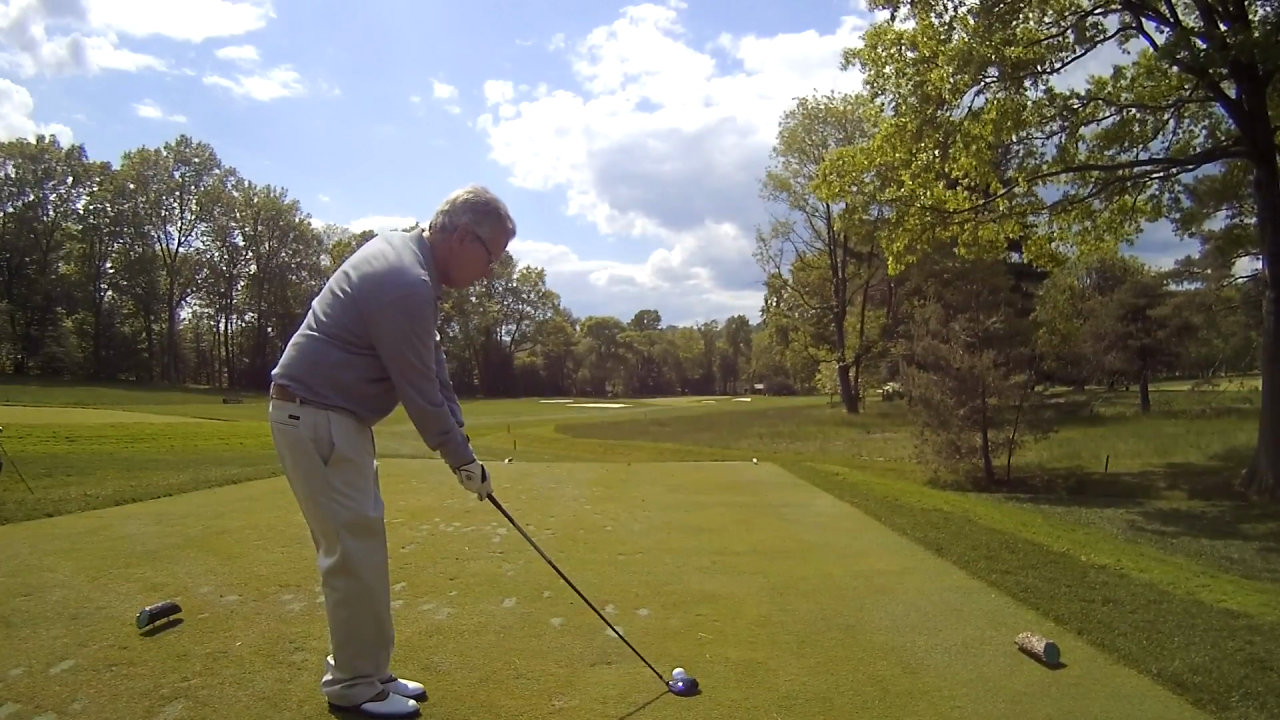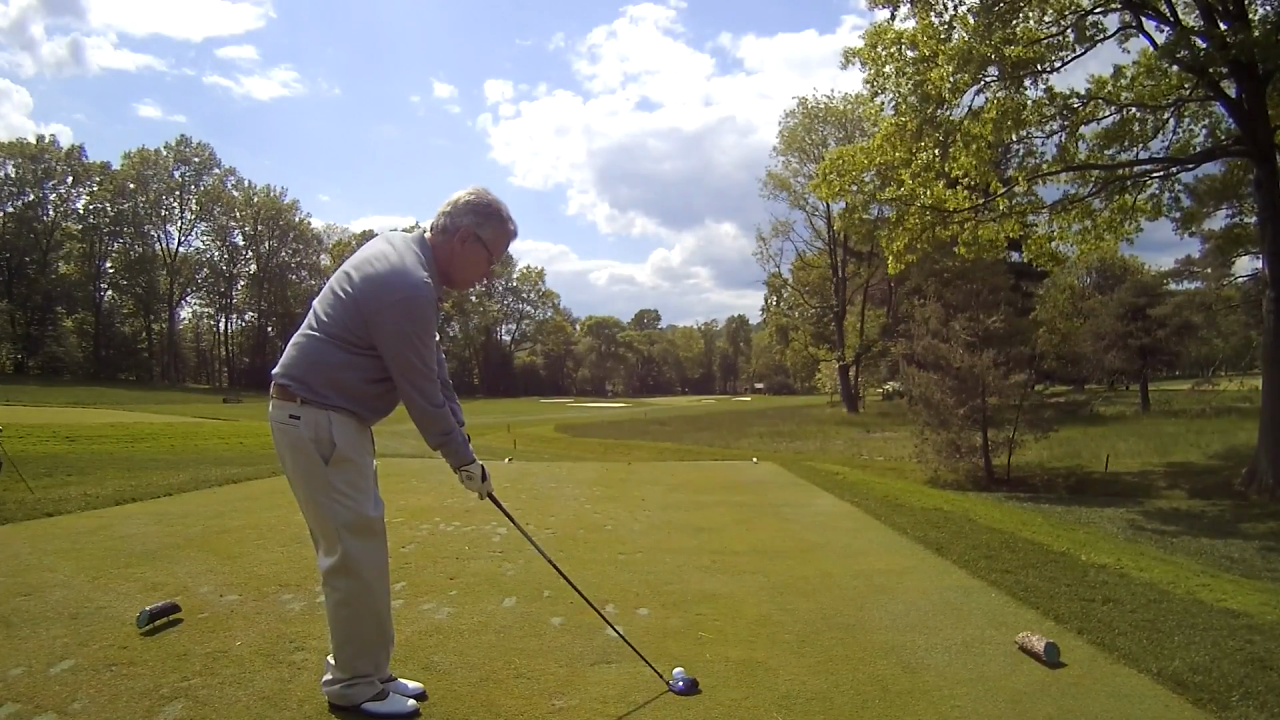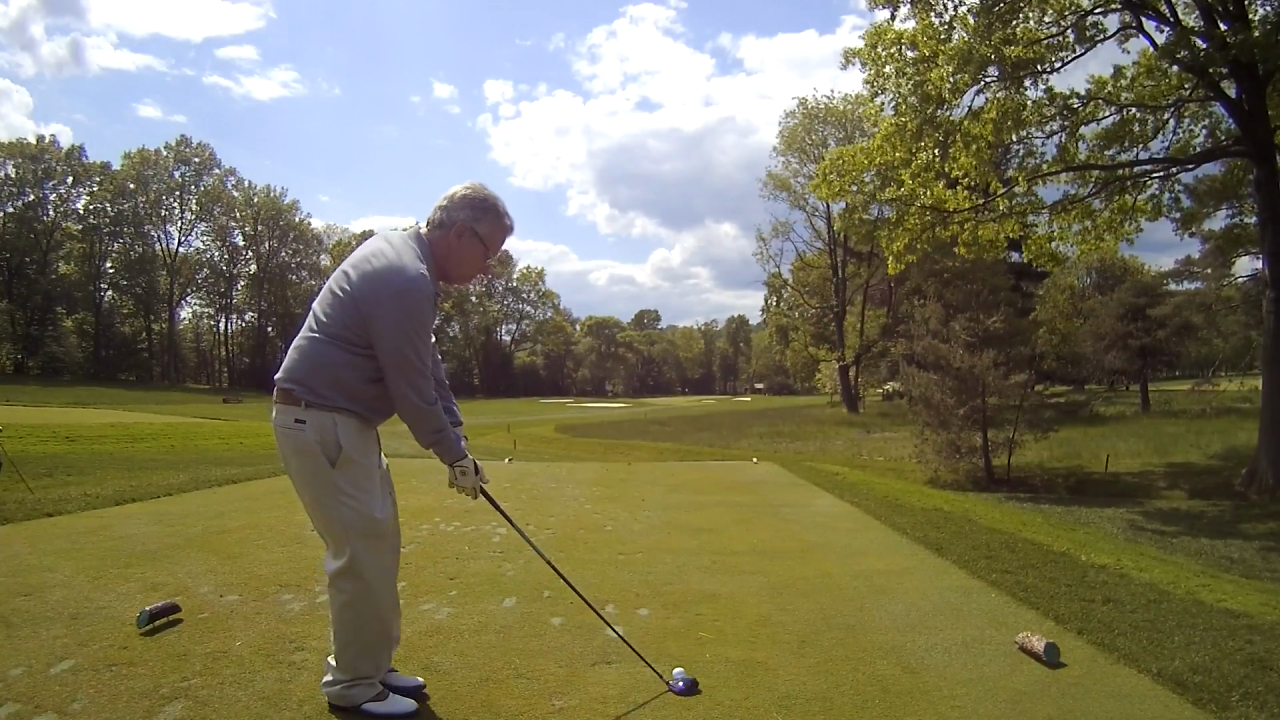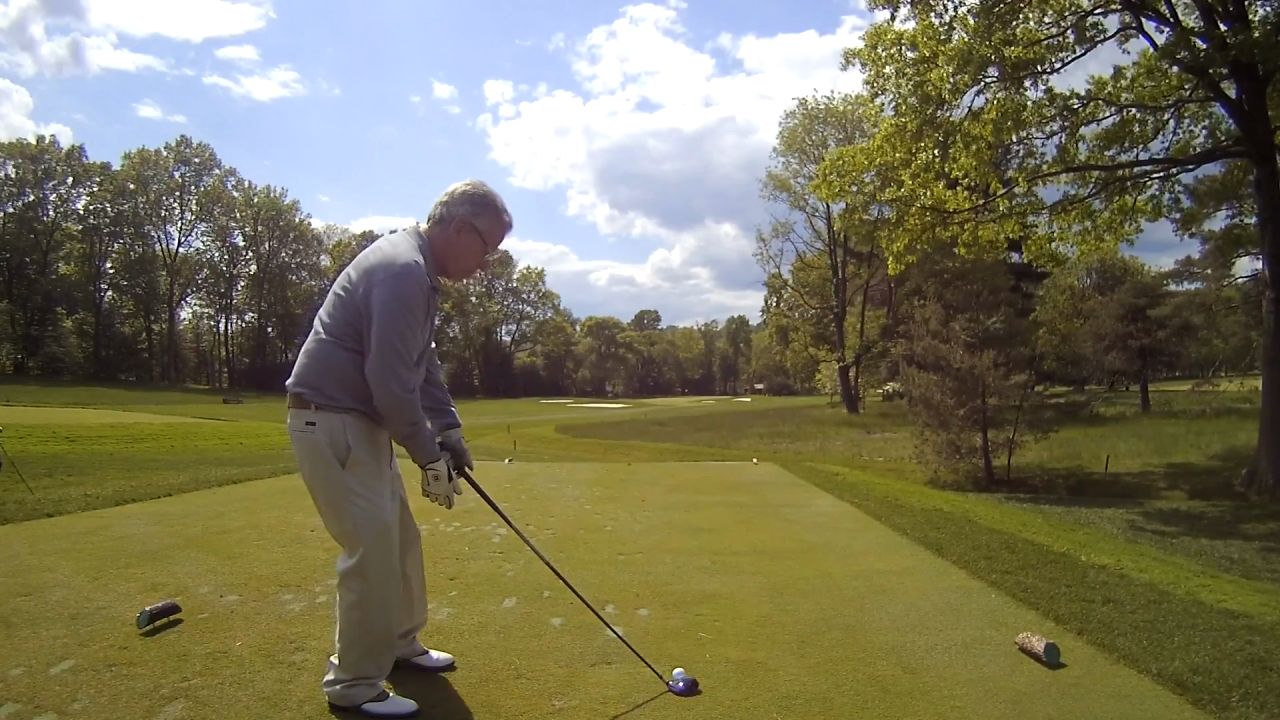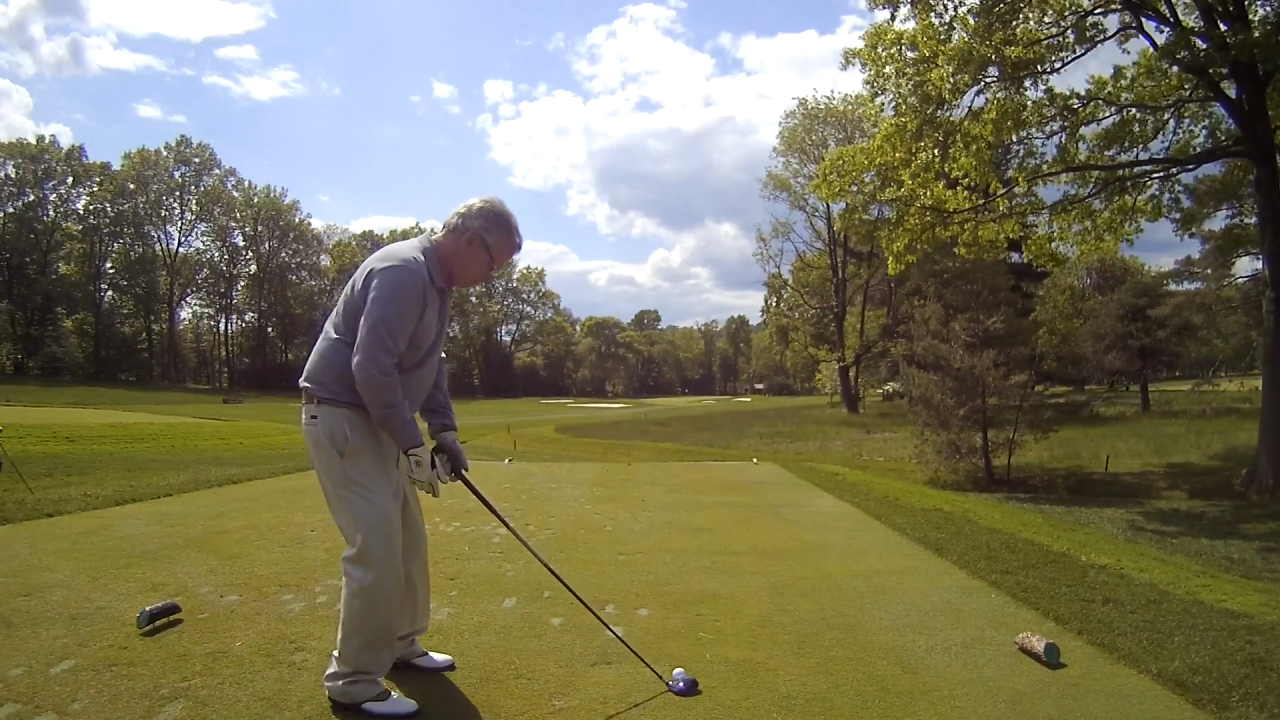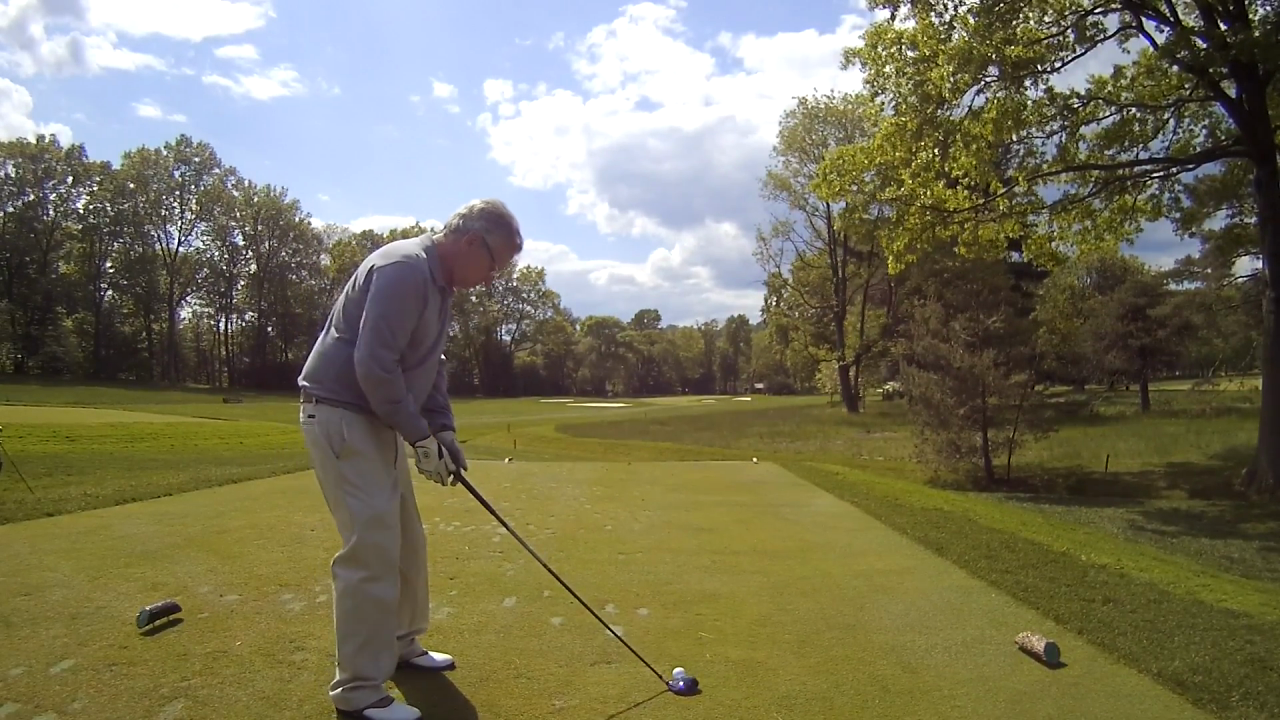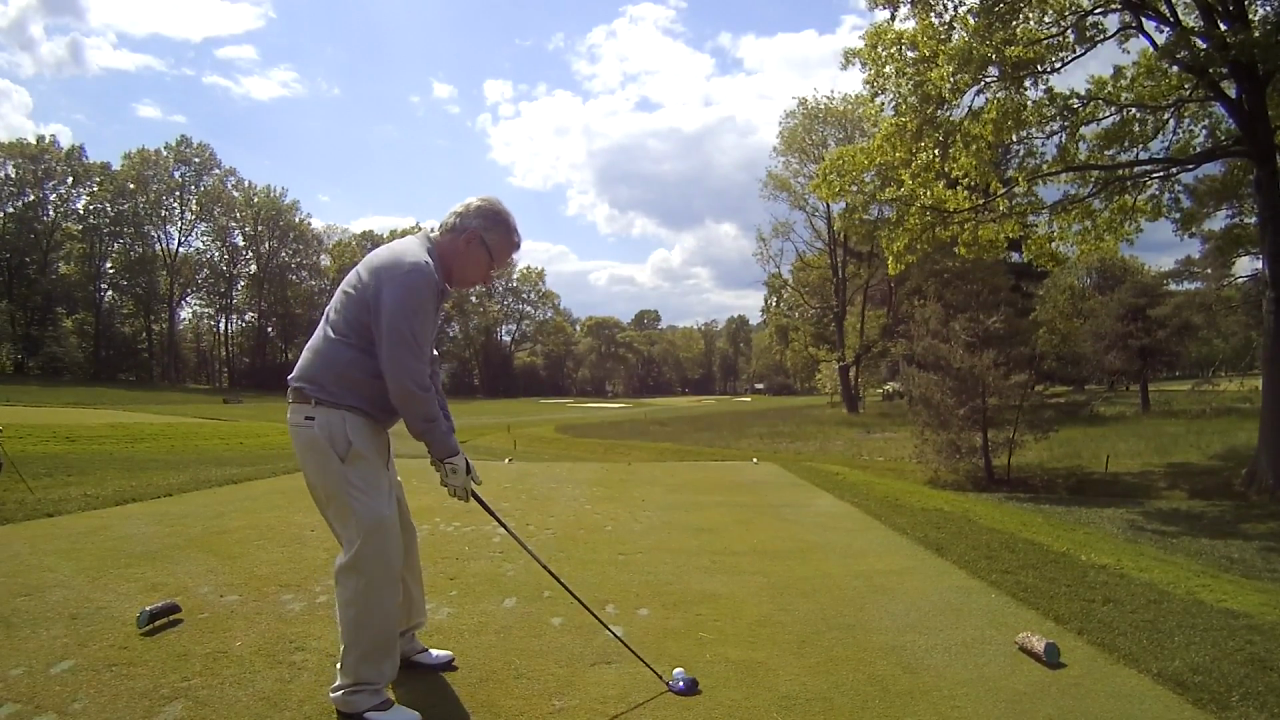
dt=0.3s
person 1, frame 1
left shoulder: (405, 251)
right shoulder: (406, 285)
left elbow: (432, 367)
right elbow: (419, 391)
left wrist: (461, 441)
right wrist: (461, 459)
left hip: (332, 414)
right hip: (316, 417)
left knee: (361, 545)
right knee: (354, 549)
left ankle: (365, 669)
person 1, frame 2
left shoulder: (405, 250)
right shoulder: (408, 287)
left elbow: (431, 365)
right elbow: (421, 392)
left wrist: (461, 436)
right wrist: (463, 459)
left hip: (330, 414)
right hip: (315, 416)
left knee: (360, 544)
right knee: (354, 549)
left ankle: (365, 669)
person 1, frame 3
left shoulder: (402, 251)
right shoulder: (405, 280)
left elbow: (425, 362)
right elbow: (413, 391)
left wrist: (455, 432)
right wrist: (455, 456)
left hip: (342, 419)
right hip: (320, 419)
left knee: (379, 540)
right knee: (362, 549)
left ankle: (371, 661)
person 1, frame 4
left shoulder: (413, 264)
right shoulder: (403, 271)
left elbow: (421, 361)
right elbow: (391, 381)
left wrist: (448, 427)
right wrist: (429, 458)
left hip: (357, 422)
right hip: (332, 422)
left knee: (399, 537)
right knee: (372, 550)
left ankle: (400, 643)
person 1, frame 5
left shoulder: (435, 281)
right shoulder: (402, 272)
left elbow: (428, 365)
right elbow: (370, 369)
left wrist: (444, 429)
right wrist: (414, 445)
left hip: (378, 422)
right hip: (343, 417)
left knee: (406, 538)
right knee: (376, 545)
left ankle: (400, 643)
person 1, frame 6
left shoulder: (438, 282)
right shoulder: (404, 268)
left elbow: (429, 365)
right elbow: (374, 365)
left wrist: (443, 428)
right wrist: (420, 437)
left hip: (375, 420)
right hip: (340, 416)
left knee: (405, 536)
right knee: (372, 544)
left ankle: (400, 642)
person 1, frame 7
left shoulder: (422, 271)
right shoulder: (412, 272)
left elbow: (424, 367)
right elbow: (407, 380)
left wrist: (446, 439)
right wrist: (446, 452)
left hip: (352, 418)
right hip: (330, 418)
left knee: (395, 536)
right knee: (372, 547)
left ankle: (401, 642)
